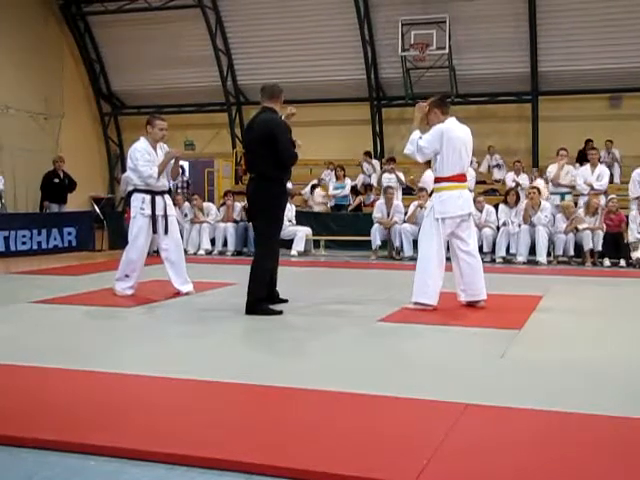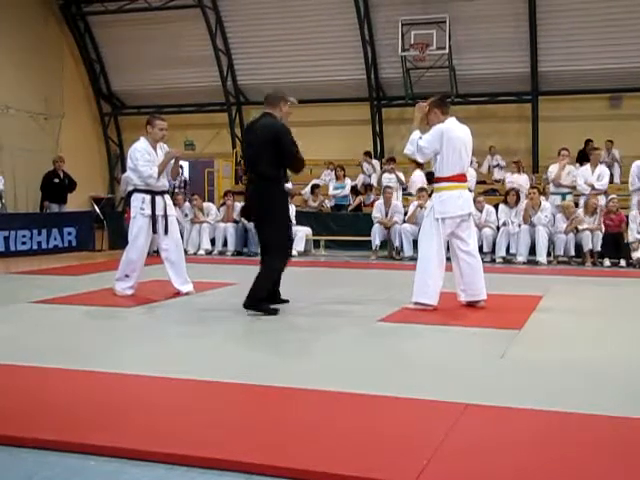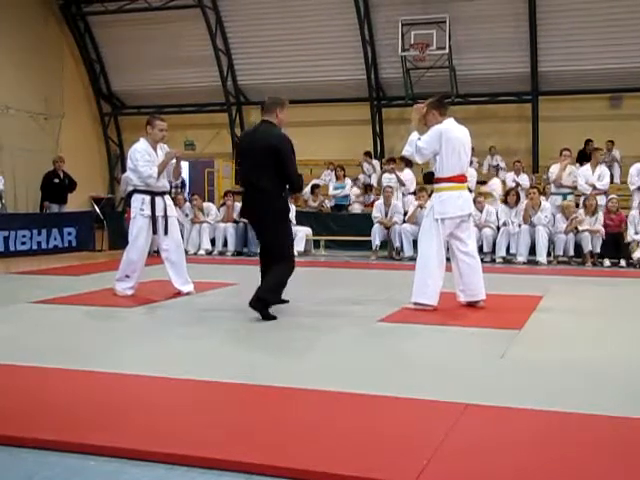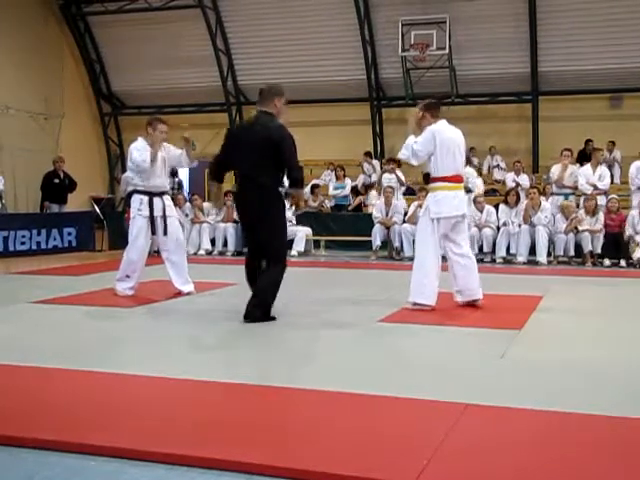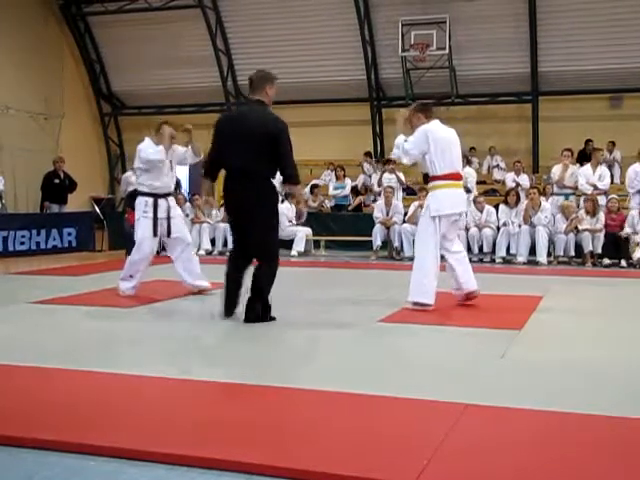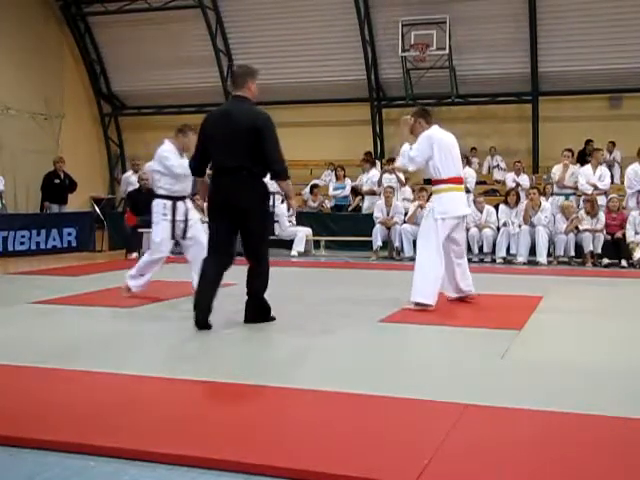
dt=0.2s
person 1, frame 1
left shoulder: (253, 123)
right shoulder: (277, 124)
right elbow: (288, 158)
right wrist: (294, 151)
left hip: (257, 187)
right hip: (271, 189)
left knee: (268, 242)
right knee: (267, 245)
left ankle: (268, 293)
right ankle: (255, 302)
person 1, frame 2
left shoulder: (251, 127)
right shoulder: (279, 128)
right elbow: (295, 164)
right wrist: (297, 158)
left hip: (254, 190)
right hip: (270, 192)
left knee: (270, 244)
right knee: (280, 247)
left ankle: (270, 292)
right ankle: (256, 297)
person 1, frame 3
left shoulder: (245, 138)
right shoulder: (280, 139)
left elbow: (242, 163)
right elbow: (293, 179)
right wrist: (294, 190)
left hip: (250, 201)
right hip: (272, 203)
left knee: (269, 249)
right knee: (284, 258)
left ankle: (271, 294)
right ankle: (262, 297)
person 1, frame 4
left shoulder: (238, 130)
right shoulder: (280, 132)
left elbow: (218, 166)
right elbow: (294, 172)
left wrist: (216, 193)
right wrist: (297, 193)
left hip: (243, 197)
right hip: (267, 198)
left knee: (255, 249)
right knee: (276, 257)
left ankle: (260, 293)
right ankle: (258, 308)
person 1, frame 5
left shoulder: (226, 119)
right shoulder: (275, 123)
left elbow: (213, 160)
right elbow: (287, 167)
left hip: (232, 190)
right hip: (260, 191)
left knee: (240, 249)
right knee: (267, 254)
left ankle: (230, 303)
right ankle: (256, 309)
person 1, frame 6
left shoulder: (212, 118)
right shoulder: (259, 118)
left elbow: (198, 162)
right elbow: (275, 163)
left wrist: (204, 186)
right wrist: (290, 196)
left hip: (220, 190)
right hip: (250, 189)
left knee: (217, 252)
right knee: (257, 253)
left ankle: (202, 311)
right ankle: (256, 310)
person 2, frame 1
left shoulder: (441, 130)
right shoulder: (464, 130)
left elbow: (416, 151)
left wrist: (417, 122)
right wrist: (422, 123)
left hip: (445, 197)
right hip: (462, 195)
left knee: (430, 247)
right knee: (466, 247)
left ankle: (425, 298)
right ankle: (475, 295)
person 2, frame 2
left shoulder: (441, 130)
right shoulder: (464, 130)
left elbow: (417, 151)
left wrist: (417, 122)
right wrist: (422, 123)
left hip: (445, 198)
right hip: (462, 195)
left knee: (431, 247)
right knee: (466, 247)
left ankle: (425, 299)
right ankle: (475, 295)
person 2, frame 3
left shoulder: (440, 131)
right shoulder: (462, 131)
left elbow: (416, 152)
left wrist: (414, 123)
left hip: (445, 198)
right hip: (462, 196)
left knee: (430, 248)
right knee: (465, 248)
left ankle: (425, 299)
right ankle: (474, 295)
person 2, frame 4
left shoulder: (433, 132)
right shoulder: (456, 132)
left elbow: (412, 156)
left wrist: (413, 130)
right wrist: (419, 132)
left hip: (440, 197)
right hip: (458, 196)
left knee: (427, 248)
right knee: (459, 248)
left ankle: (423, 299)
right ankle: (472, 294)
person 2, frame 5
left shoulder: (426, 131)
right shoulder: (450, 132)
left elbow: (404, 154)
left hip: (440, 195)
right hip: (457, 194)
left knee: (427, 246)
right knee: (451, 244)
left ankle: (422, 298)
right ankle: (467, 287)
person 2, frame 6
left shoulder: (429, 136)
right shoulder: (448, 136)
left elbow: (410, 162)
left wrist: (405, 135)
left hip: (444, 199)
right hip: (457, 198)
left knee: (429, 247)
right knee: (454, 247)
left ankle: (424, 299)
right ankle: (463, 290)
person 3, frame 1
left shoulder: (163, 148)
right shoulder: (138, 149)
left elbow: (173, 177)
right elbow: (150, 177)
left wrist: (176, 161)
right wrist: (166, 159)
left hip: (163, 200)
right hip: (144, 201)
left knee: (174, 244)
right knee: (137, 246)
left ankle: (183, 284)
right ankle: (123, 285)
person 3, frame 2
left shoulder: (163, 148)
right shoulder: (138, 149)
left elbow: (172, 177)
right elbow: (150, 177)
left wrist: (176, 161)
right wrist: (167, 160)
left hip: (163, 201)
right hip: (144, 201)
left knee: (174, 244)
right knee: (137, 246)
left ankle: (183, 284)
right ankle: (123, 285)
person 3, frame 3
left shoulder: (164, 149)
right shoulder: (138, 150)
left elbow: (174, 177)
right elbow: (150, 178)
left wrist: (178, 161)
right wrist: (166, 160)
left hip: (163, 201)
right hip: (144, 202)
left knee: (174, 244)
right knee: (137, 247)
left ankle: (184, 284)
right ankle: (123, 286)
person 3, frame 4
left shoulder: (165, 148)
right shoulder: (136, 147)
left elbow: (188, 162)
right elbow: (146, 164)
left wrist: (187, 146)
right wrist: (157, 144)
left hip: (163, 201)
right hip: (143, 203)
left knee: (176, 243)
right knee: (137, 247)
left ankle: (184, 284)
right ankle: (123, 286)
person 3, frame 5
left shoulder: (172, 149)
right shoulder: (144, 148)
left elbow: (194, 157)
right elbow: (160, 158)
left wrist: (190, 139)
right wrist: (166, 138)
left hip: (168, 203)
right hip: (148, 205)
left knee: (183, 241)
right knee: (144, 249)
left ankle: (196, 281)
right ankle: (126, 285)
person 3, frame 6
left shoulder: (184, 153)
right shoulder: (165, 152)
right elbow: (182, 171)
right wrist: (191, 150)
left hip: (184, 205)
right hip: (165, 207)
left knee: (198, 243)
right knee: (160, 249)
right ankle: (133, 281)
